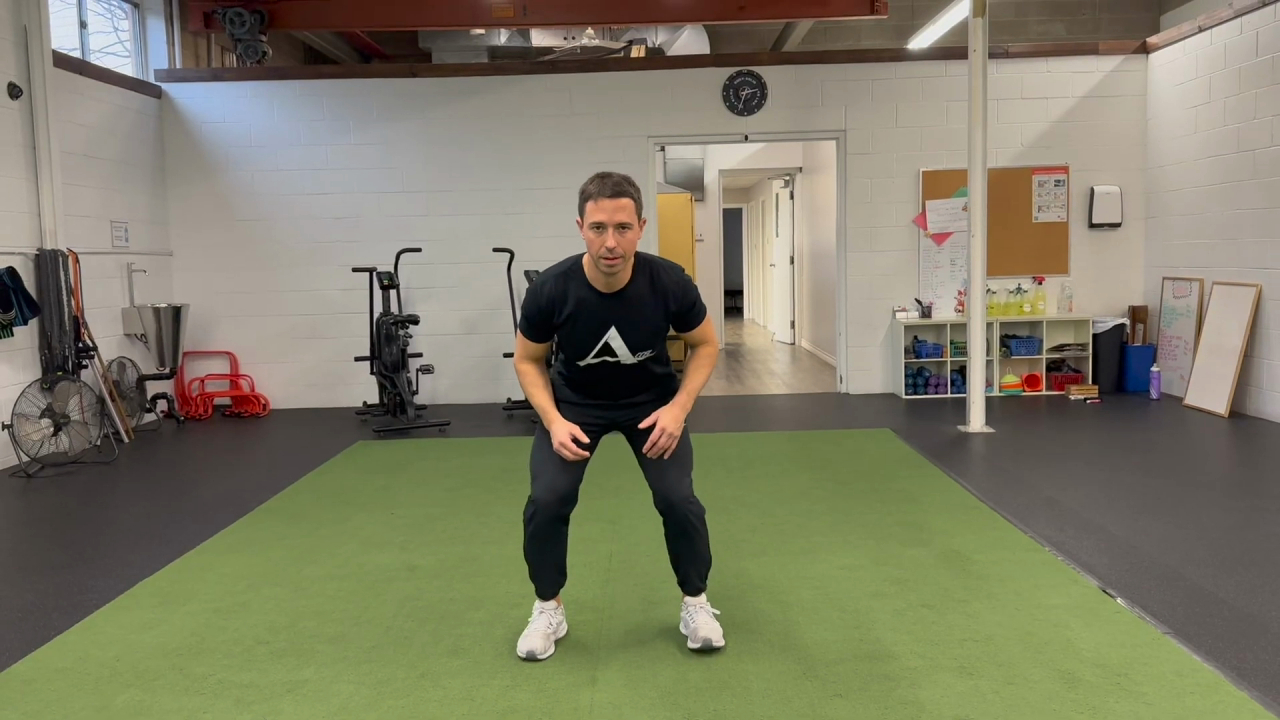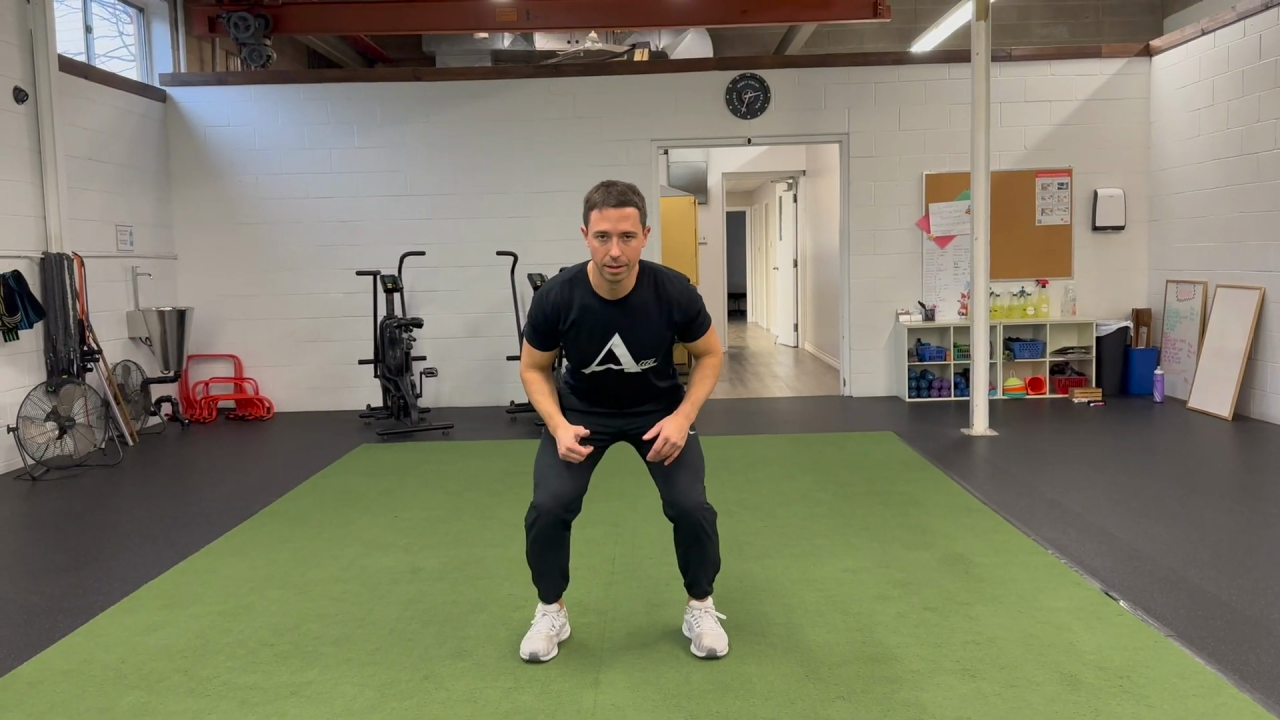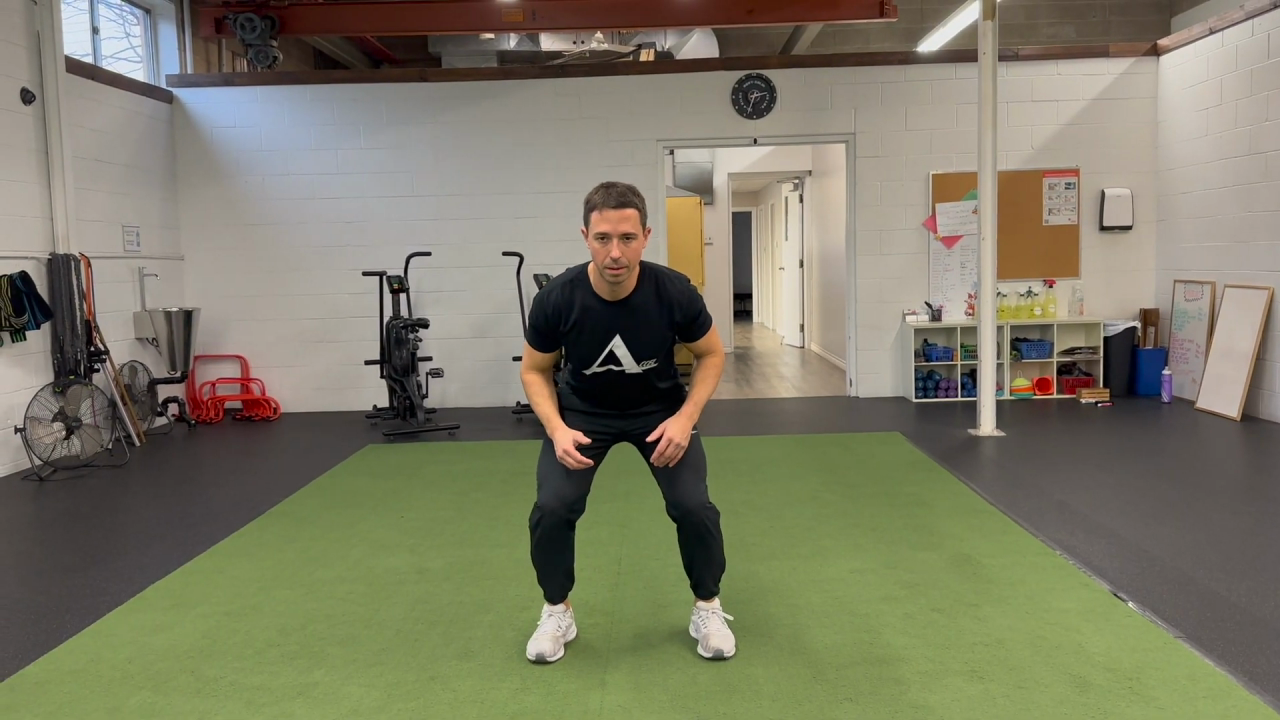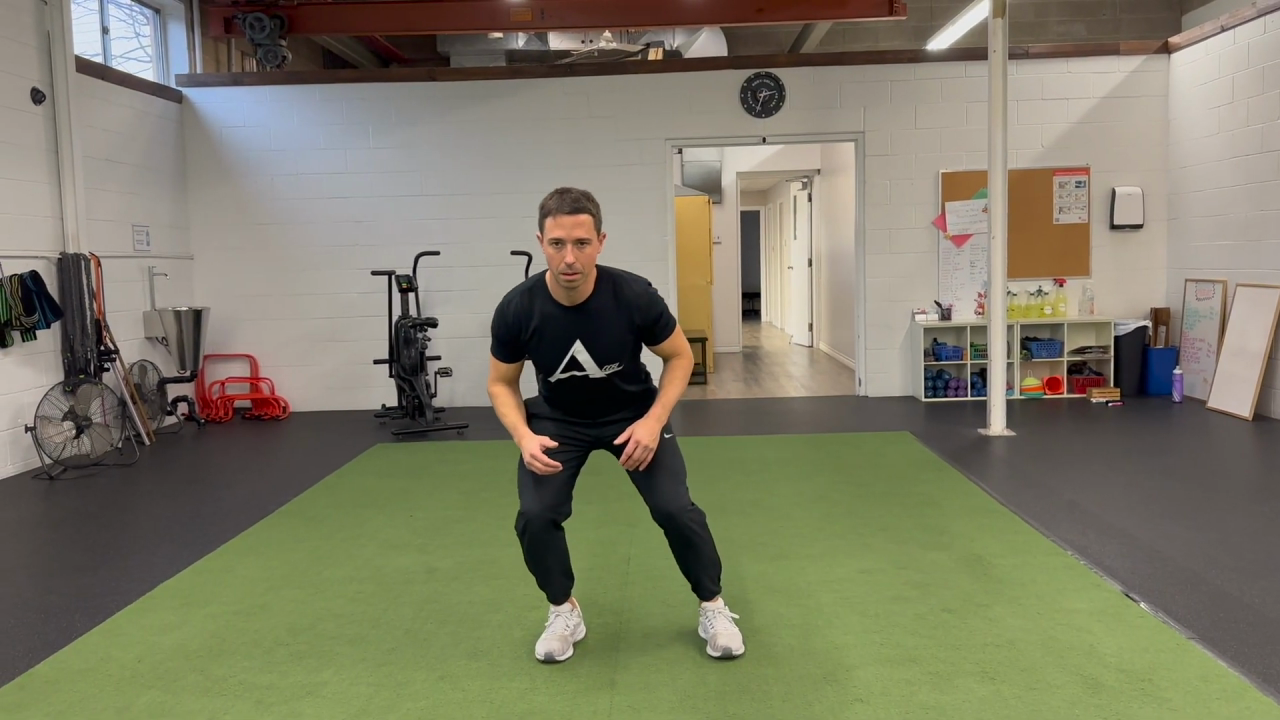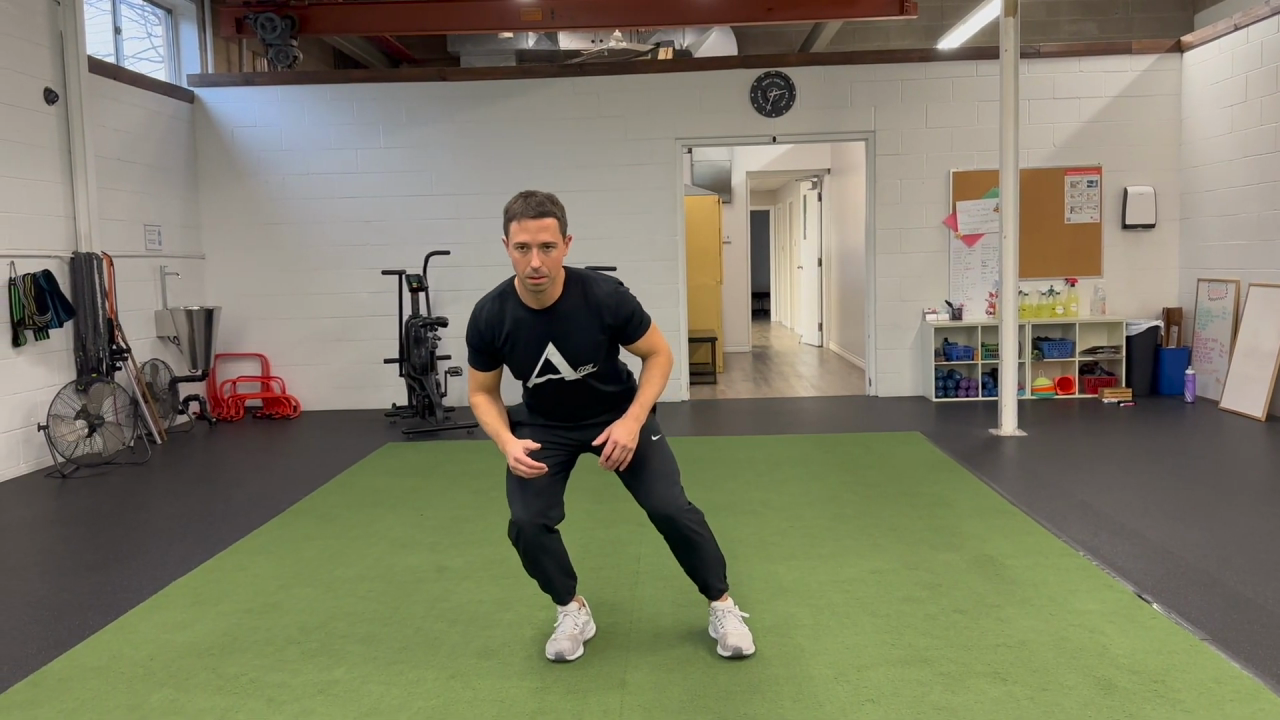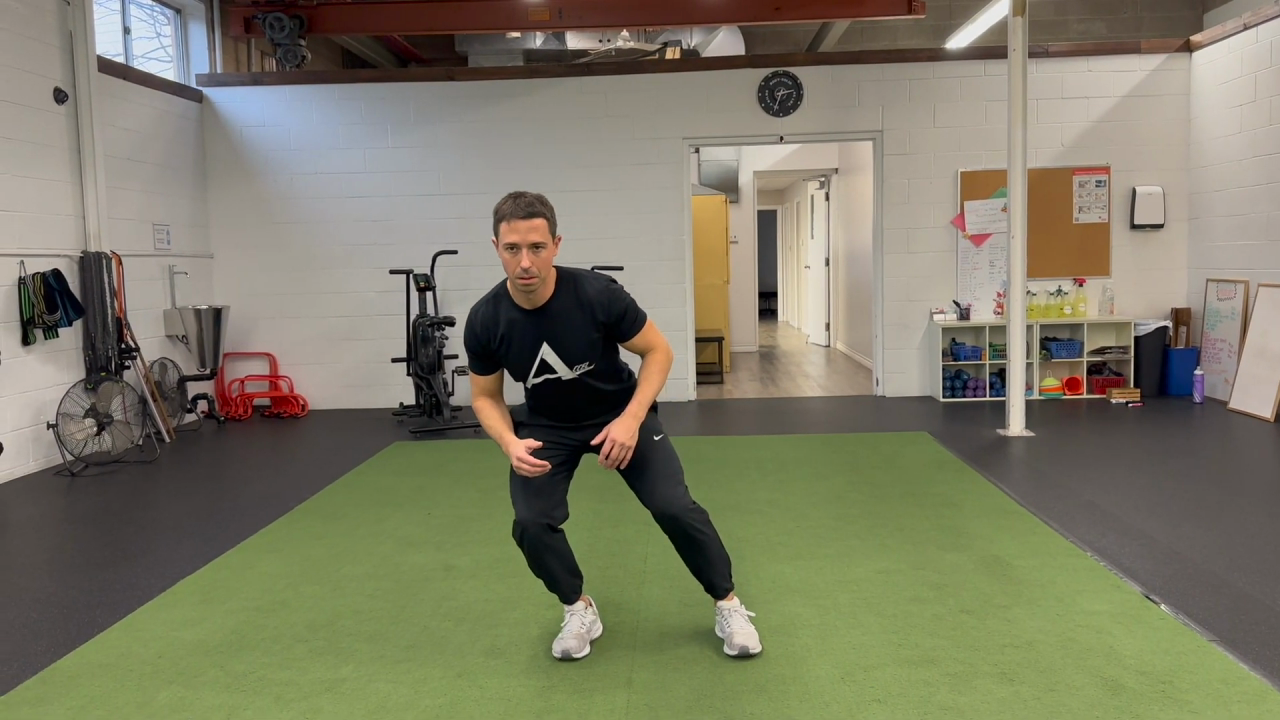
dt=0.7s
person 1, frame 1
left shoulder: (669, 283)
right shoulder: (550, 290)
left elbow: (705, 344)
right elbow: (528, 360)
left wrist: (678, 407)
right wrist: (554, 421)
left hip: (652, 400)
right hip: (574, 402)
left knee: (677, 498)
right knee: (547, 500)
left ankle: (695, 603)
right ankle: (548, 608)
person 1, frame 2
left shoulder: (674, 292)
right shoulder: (556, 298)
left elbow: (710, 355)
right elbow: (534, 369)
left wrist: (683, 417)
right wrist: (558, 426)
left hip: (658, 409)
right hip: (581, 410)
left knee: (691, 507)
right knee: (548, 508)
left ankle: (700, 607)
right ankle: (551, 610)
person 1, frame 3
left shoulder: (674, 292)
right shoulder: (556, 299)
left elbow: (711, 354)
right elbow: (535, 371)
left wrist: (685, 417)
right wrist: (557, 429)
left hip: (660, 408)
right hip: (583, 410)
left knee: (694, 506)
right knee: (552, 508)
left ankle: (707, 607)
right ankle: (557, 611)
person 1, frame 4
left shoulder: (633, 296)
right shoulder: (516, 310)
left elbow: (679, 357)
right elbow: (501, 383)
left wrist: (654, 421)
right wrist: (524, 436)
left hip: (633, 413)
right hip: (558, 419)
left knee: (674, 509)
right knee: (535, 515)
left ankle: (712, 606)
right ankle: (564, 611)
person 1, frame 5
left shoulder: (605, 296)
right shoulder: (489, 317)
left elbow: (659, 355)
right elbow: (483, 392)
left wrist: (633, 421)
right wrist: (507, 442)
left hip: (618, 415)
right hip: (544, 424)
left knee: (670, 508)
right knee: (528, 521)
left ankle: (721, 605)
right ankle: (572, 610)
person 1, frame 6
left shoulder: (597, 294)
right shoulder: (485, 321)
left elbow: (658, 351)
right elbow: (485, 396)
left wrist: (631, 420)
right wrist: (510, 442)
left hip: (619, 413)
right hip: (546, 425)
left knee: (674, 507)
right knee: (531, 522)
left ankle: (727, 604)
right ankle: (579, 608)
